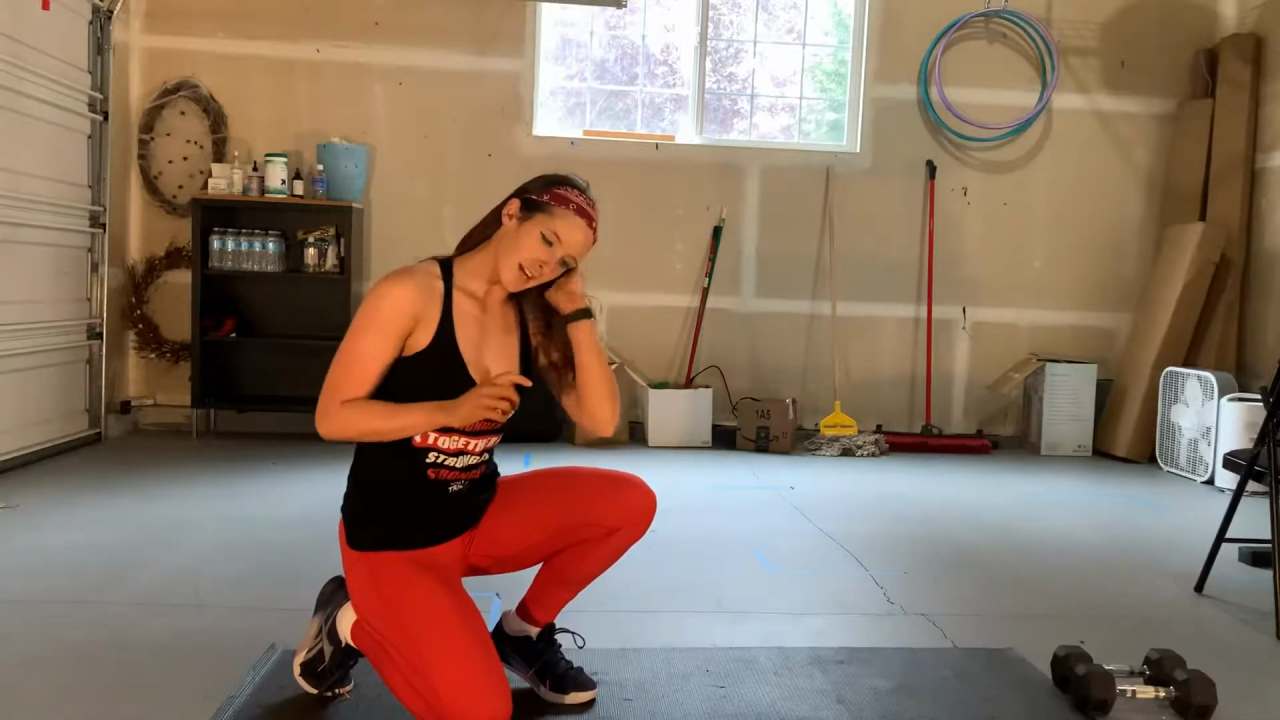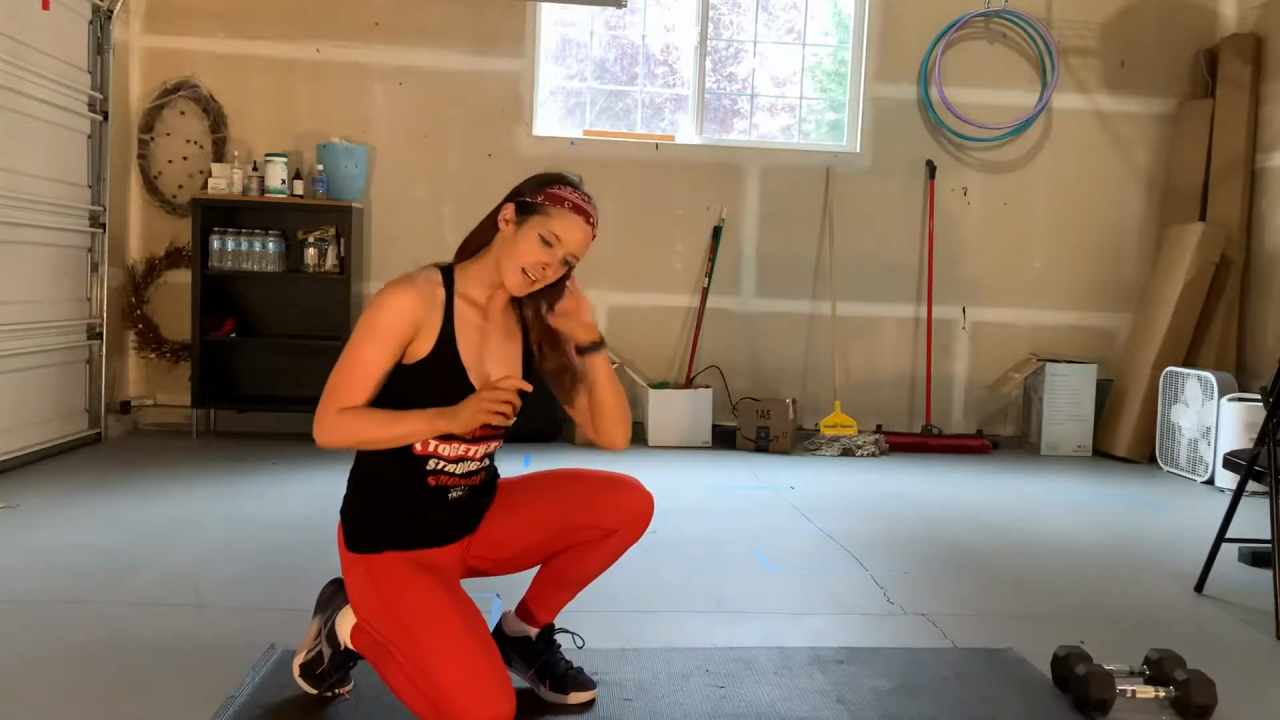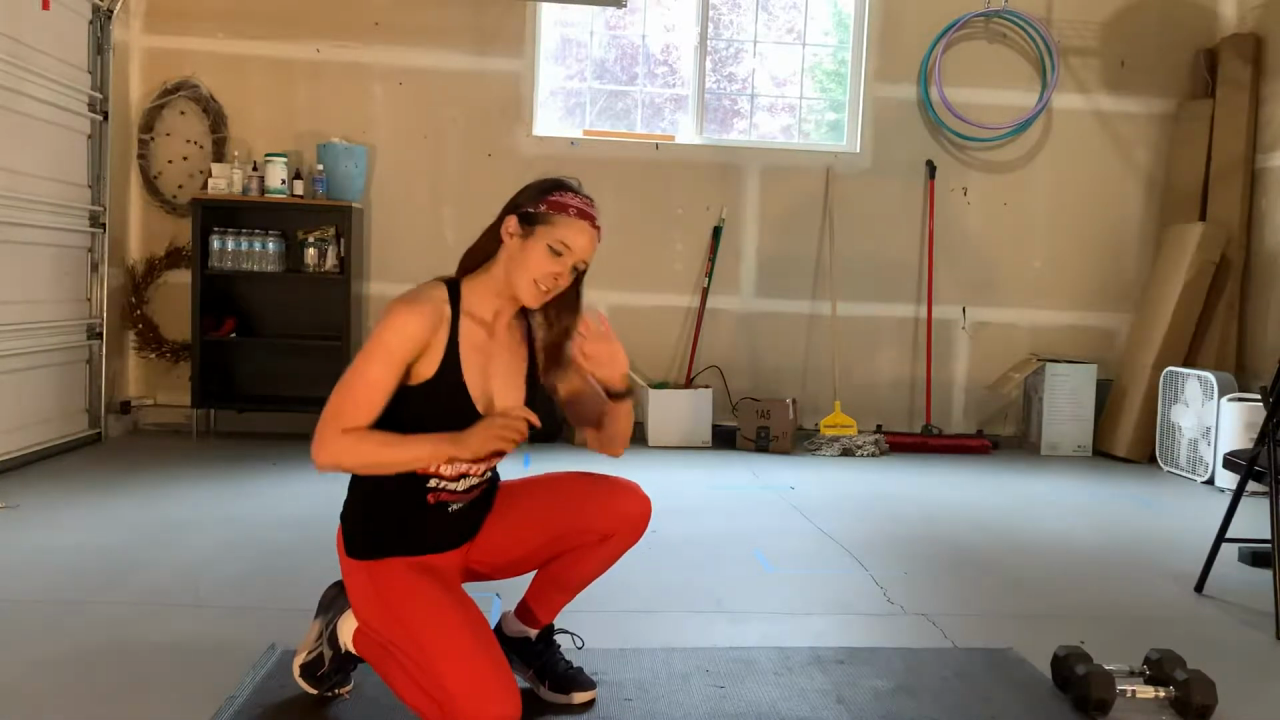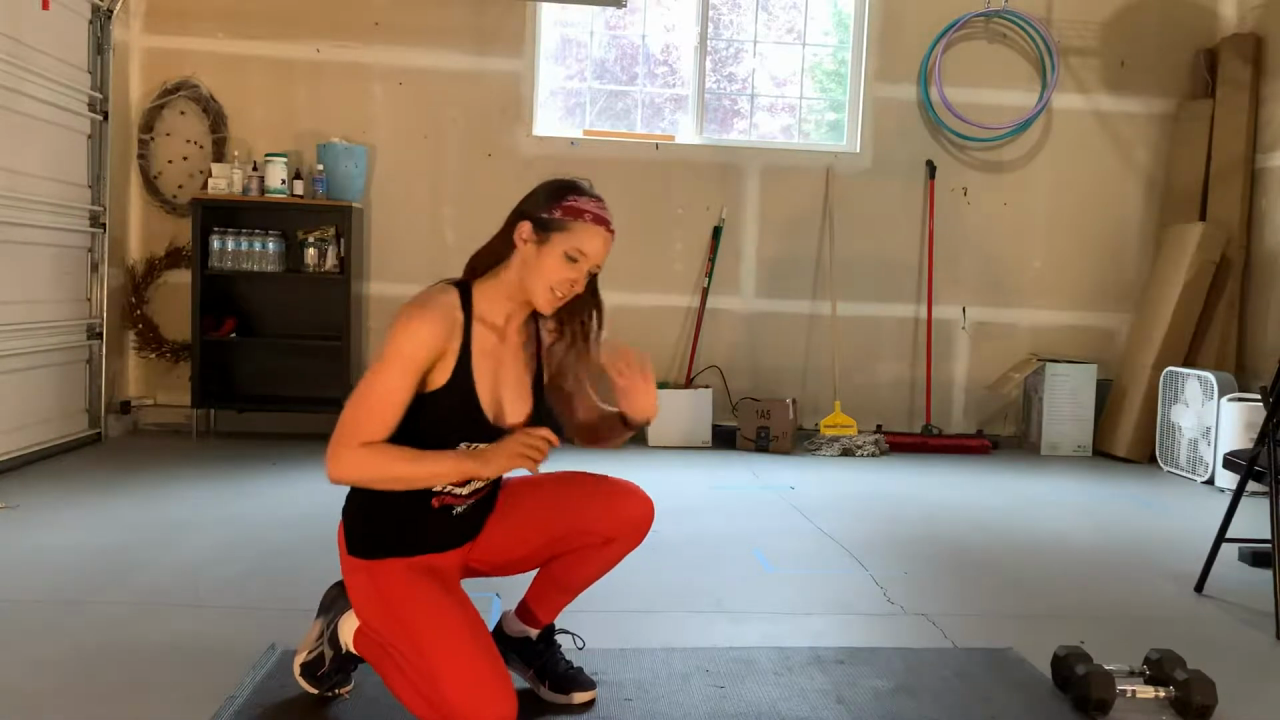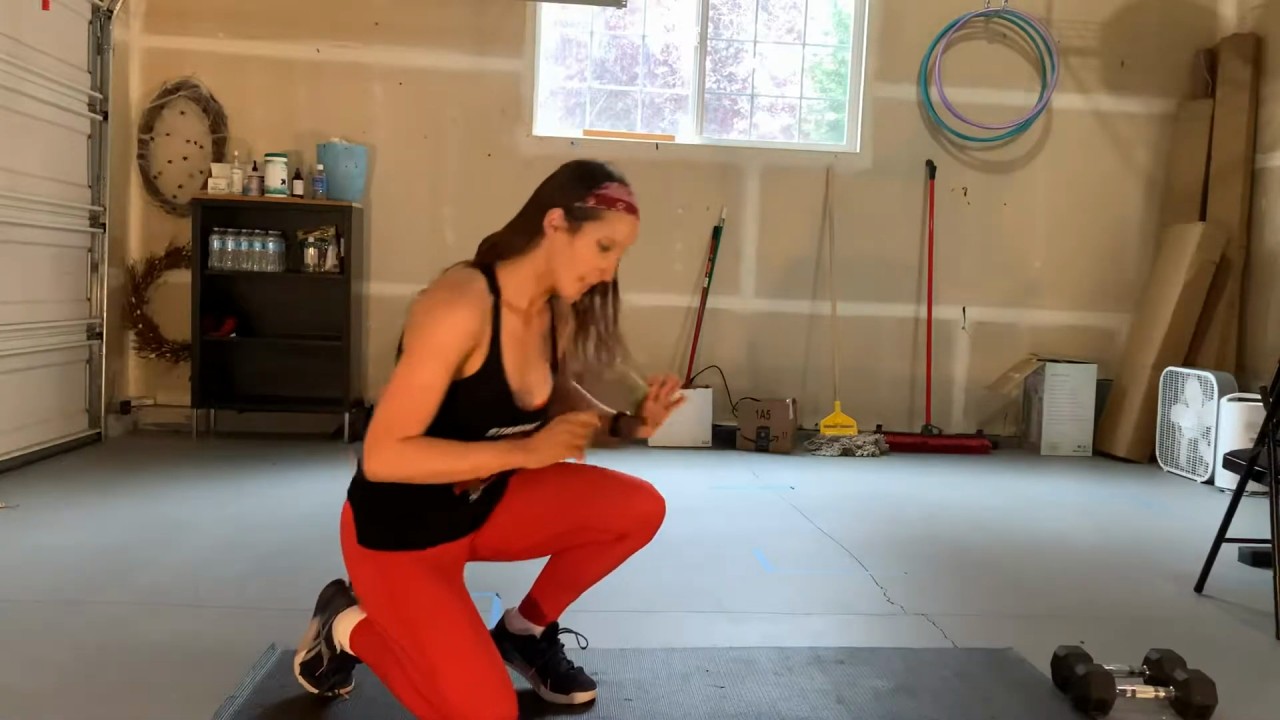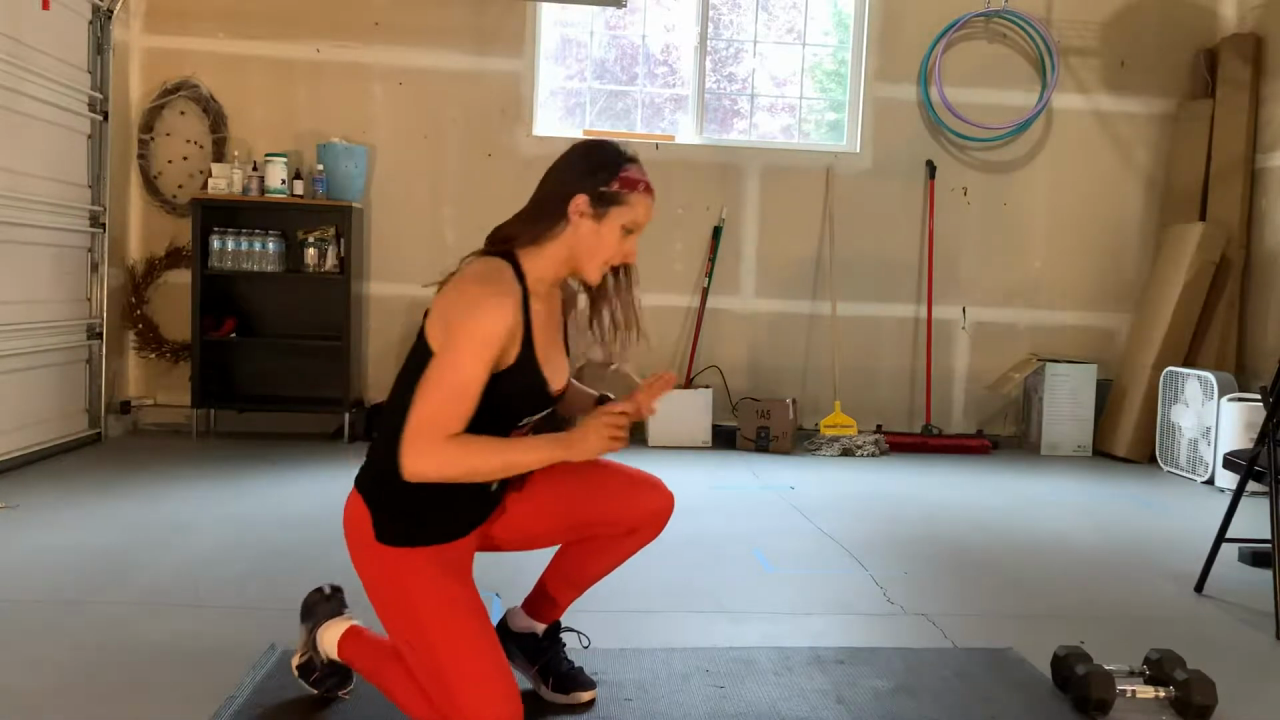
dt=0.1s
person 1, frame 1
left shoulder: (533, 319)
right shoulder: (410, 292)
left elbow: (601, 420)
right elbow: (332, 417)
left wrist: (576, 312)
right wrist: (452, 411)
left hip: (479, 516)
right hip: (393, 538)
left knee: (631, 502)
left ankle: (524, 631)
right ankle: (351, 625)
person 1, frame 2
left shoulder: (536, 324)
right shoulder: (414, 300)
left elbow: (612, 436)
right elbow: (331, 424)
left wrist: (590, 343)
right wrist: (453, 419)
left hip: (478, 519)
right hip: (391, 542)
left knee: (628, 504)
left ankle: (524, 632)
right ankle: (352, 628)
person 1, frame 3
left shoulder: (545, 335)
right shoulder: (420, 318)
left elbow: (610, 441)
right elbow: (330, 446)
left wrist: (616, 386)
right wrist: (458, 443)
left hip: (478, 525)
right hip: (391, 549)
left knee: (625, 507)
left ankle: (523, 633)
right ankle: (353, 632)
person 1, frame 4
left shoulder: (547, 334)
right shoulder: (432, 323)
left elbow: (582, 423)
right elbow: (344, 460)
left wrist: (630, 417)
right wrist: (481, 460)
left hip: (478, 522)
right hip: (393, 546)
left knee: (628, 510)
left ankle: (523, 634)
right ankle: (350, 632)
person 1, frame 5
left shoulder: (557, 313)
right shoulder: (459, 308)
left elbow: (557, 403)
right elbow: (382, 457)
left wrist: (631, 422)
right wrist: (522, 451)
left hip: (483, 509)
right hip: (398, 535)
left knee: (639, 508)
left ankle: (525, 632)
right ankle: (350, 630)
person 1, frame 6
left shoulder: (551, 292)
right shoulder: (491, 298)
right elbow: (422, 457)
left wrist: (603, 411)
right wrist: (567, 446)
left hip: (482, 502)
right hip: (405, 526)
left knee: (647, 504)
left ankle: (529, 630)
right ankle: (337, 636)
